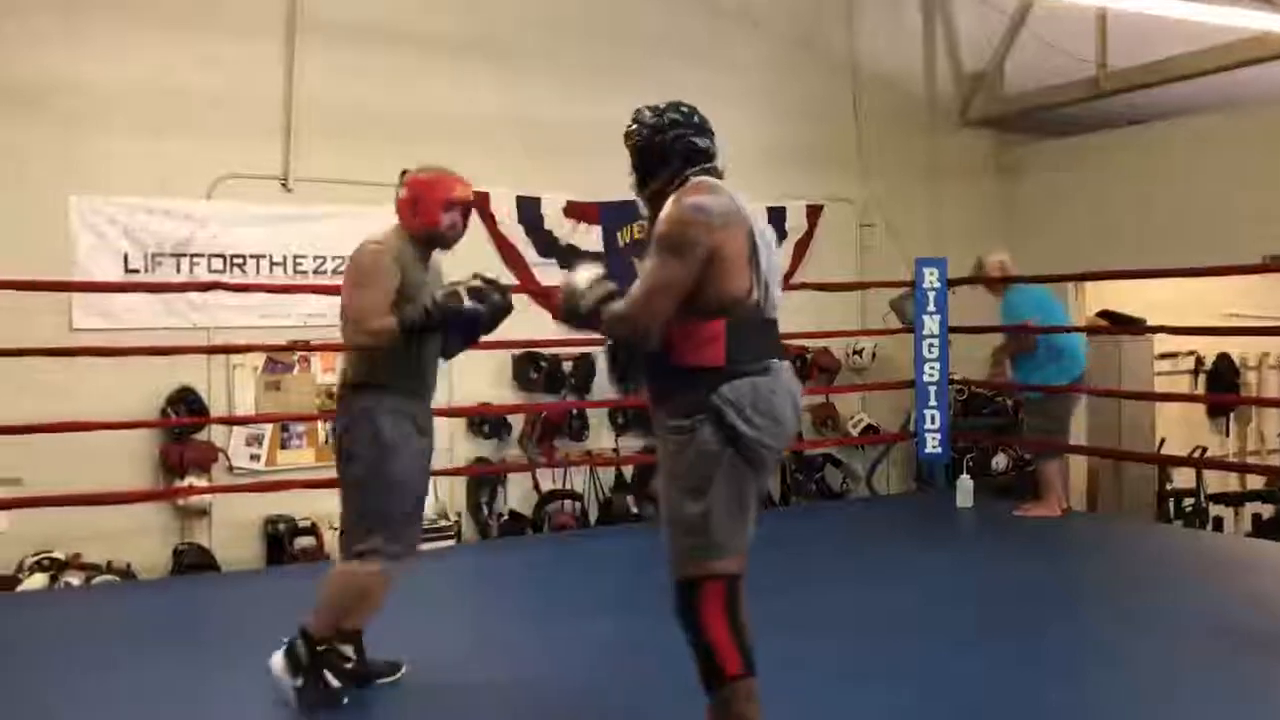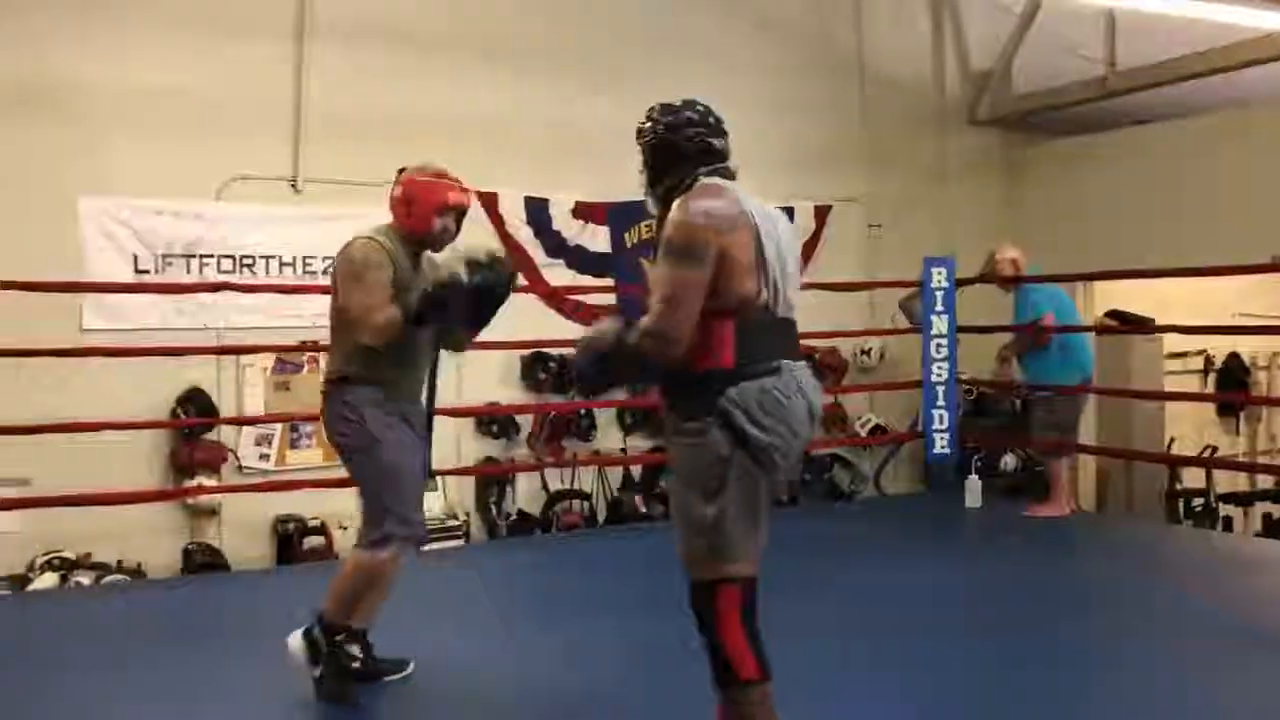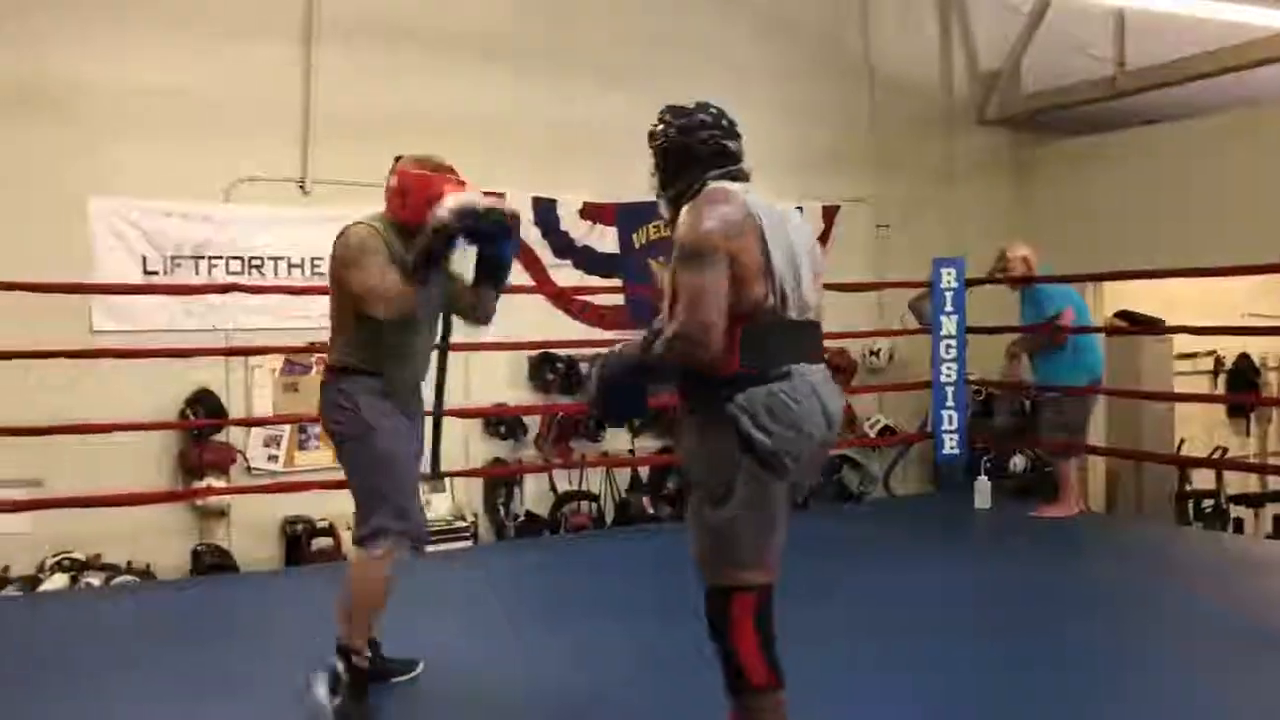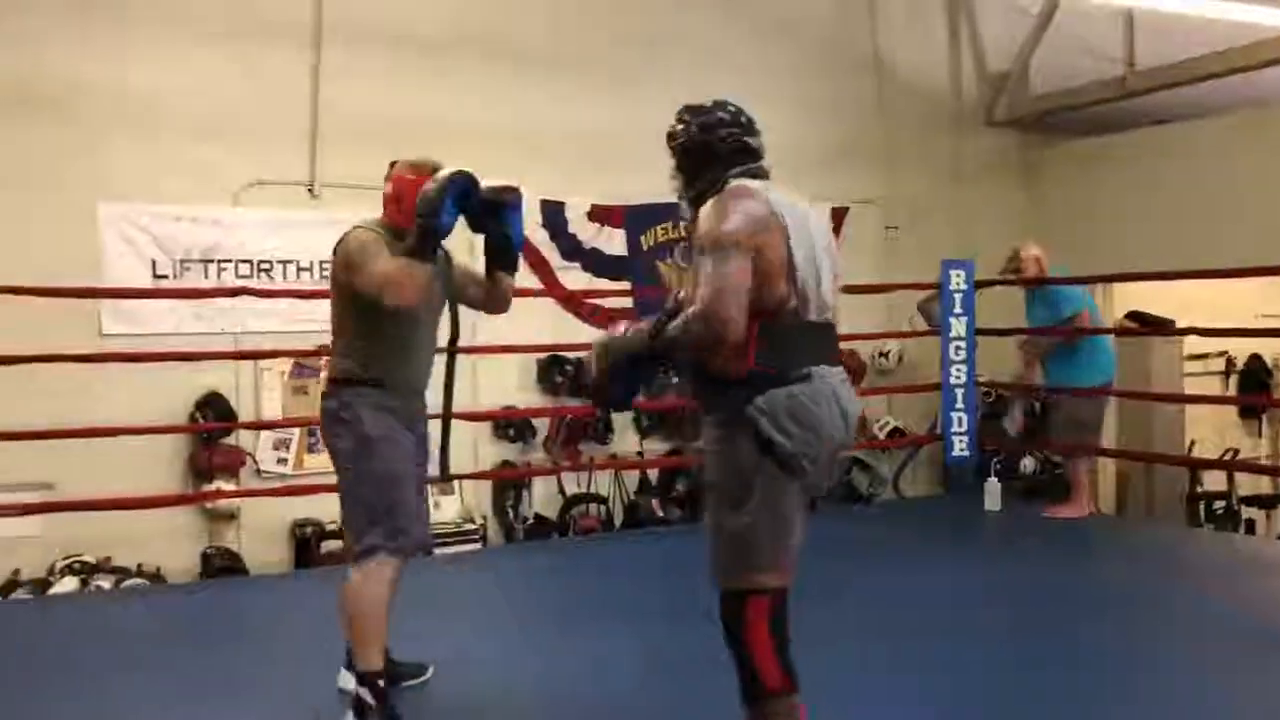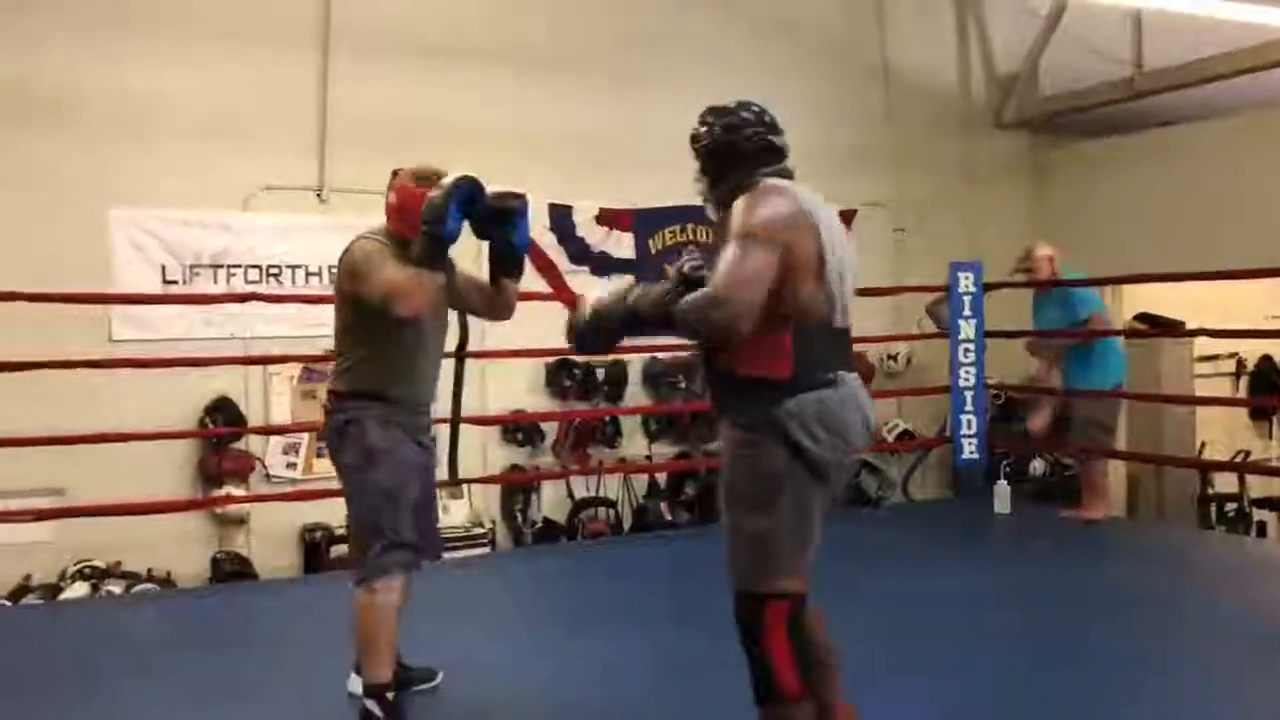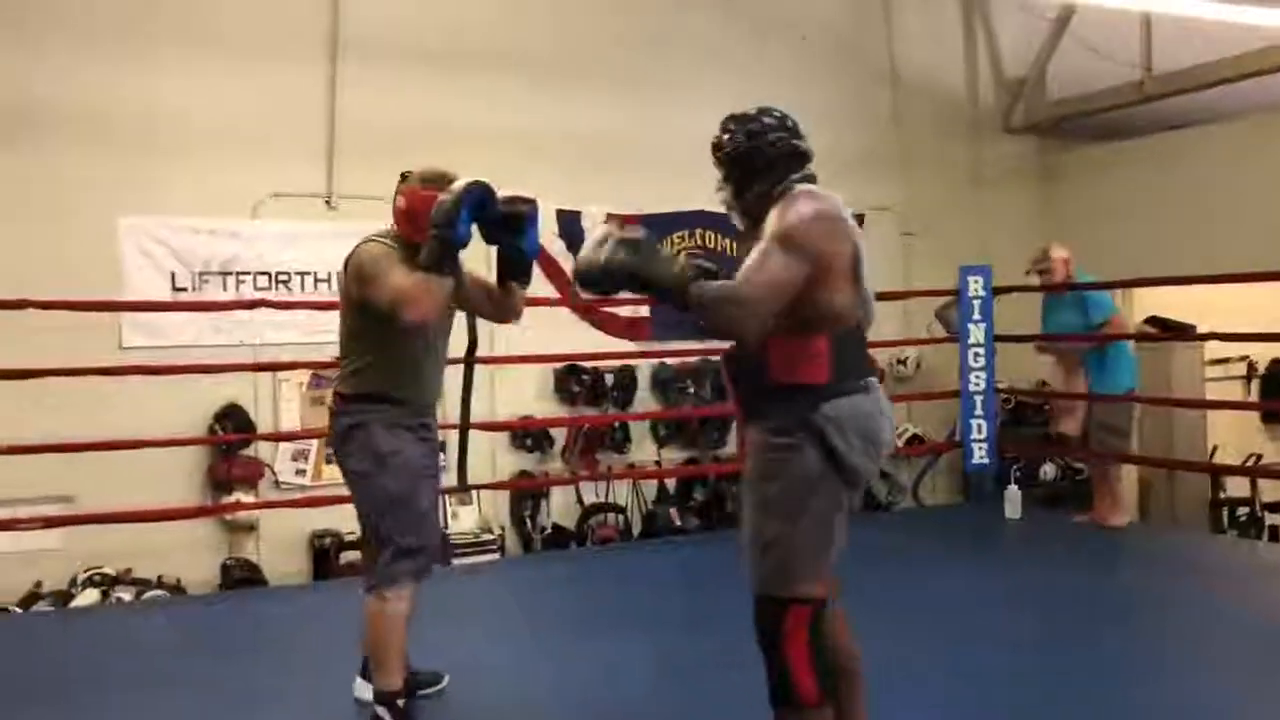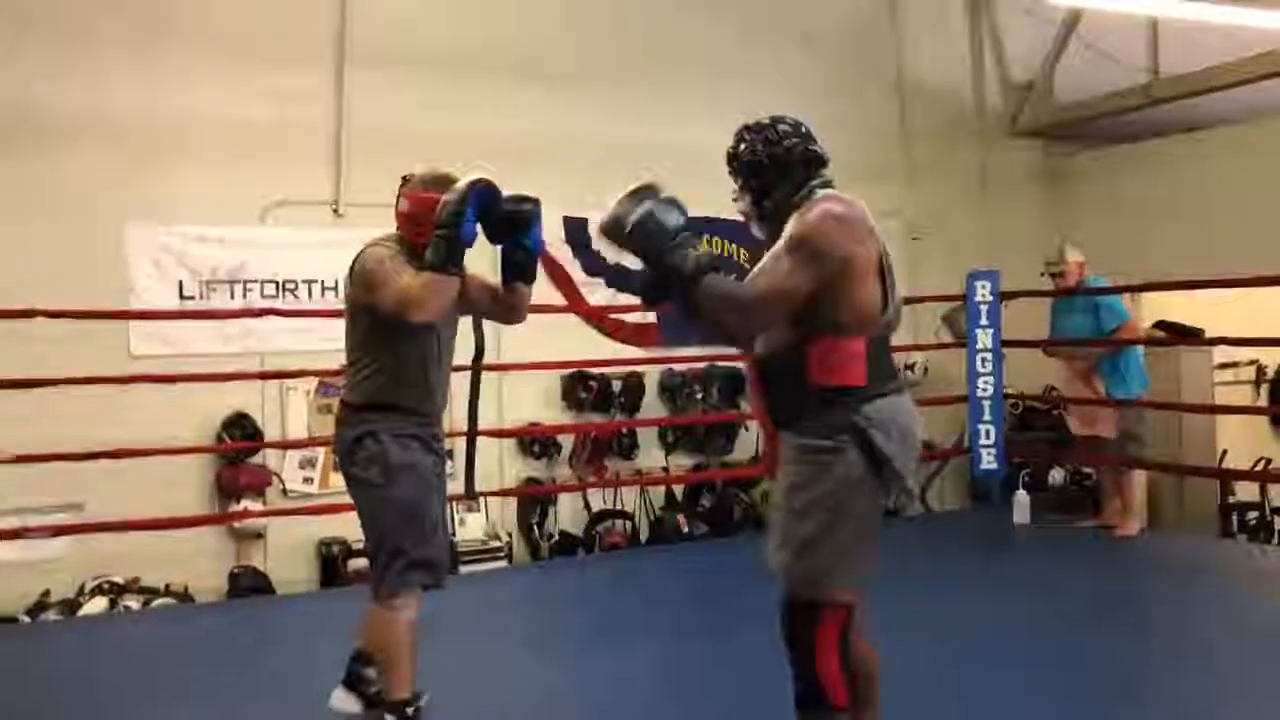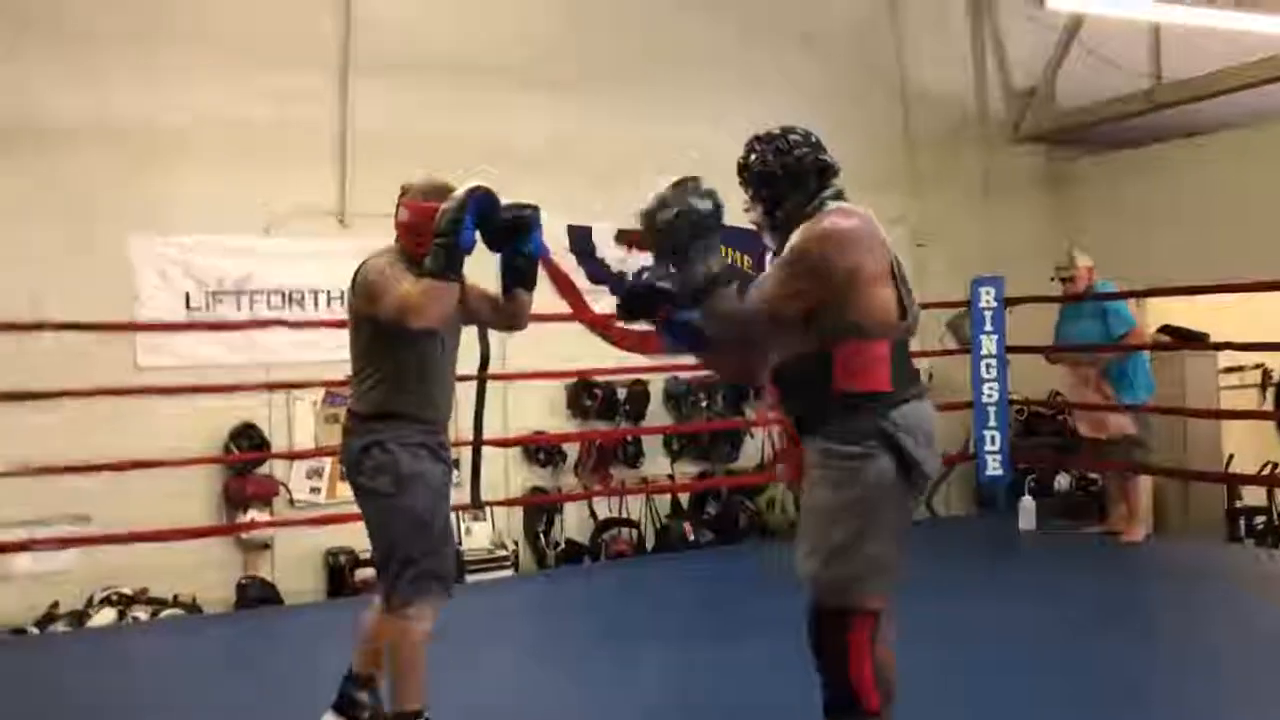
dt=0.1s
person 1, frame 1
left shoulder: (692, 205)
right shoulder: (729, 210)
left elbow: (641, 325)
left wrist: (591, 297)
right wrist: (618, 301)
left hip: (718, 411)
right hip: (750, 398)
left knee: (704, 594)
right knee: (718, 582)
person 1, frame 2
left shoulder: (699, 208)
right shoulder: (761, 213)
left elbow: (670, 336)
left wrist: (614, 346)
right wrist: (639, 335)
left hip: (735, 411)
right hip: (783, 397)
left knee: (721, 600)
right knee: (729, 586)
person 1, frame 3
left shoulder: (708, 212)
right shoulder: (780, 215)
left elbow: (701, 338)
left wrist: (636, 363)
right wrist: (668, 335)
left hip: (748, 415)
right hip: (801, 399)
left knee: (736, 605)
right knee: (746, 587)
person 1, frame 4
left shoulder: (734, 209)
right shoulder: (793, 210)
left elbow: (720, 326)
left wrist: (643, 340)
right wrist: (684, 320)
left hip: (770, 416)
right hip: (813, 402)
left knee: (751, 608)
right knee: (769, 589)
person 1, frame 5
left shoulder: (765, 205)
right shoulder: (804, 210)
left elbow: (730, 312)
left wrist: (639, 306)
right wrist: (694, 290)
left hip: (786, 418)
right hip: (825, 405)
left knee: (767, 608)
right knee: (786, 592)
person 1, frame 6
left shoulder: (805, 213)
right shoulder: (804, 219)
left elbow: (743, 308)
right elbow: (766, 320)
left wrist: (655, 273)
right wrist: (690, 280)
left hip: (811, 431)
right hip: (819, 425)
left knee: (784, 615)
right knee: (811, 600)
person 1, frame 7
left shoulder: (825, 217)
right shoulder: (820, 224)
left elbow: (749, 308)
right elbow: (770, 329)
left wrist: (674, 255)
right wrist: (695, 282)
left hip: (843, 434)
right hip: (841, 430)
left knee: (813, 618)
right knee: (835, 605)
person 1, frame 8
left shoulder: (830, 232)
right shoulder: (825, 237)
left elbow: (743, 333)
right elbow: (760, 356)
left wrist: (694, 260)
right wrist: (678, 314)
left hip: (868, 442)
right hip: (854, 440)
left knee: (839, 627)
right knee: (855, 617)
person 2, frame 1
left shoulder: (428, 264)
right shoulder: (379, 255)
left elbow: (433, 345)
right elbow: (360, 330)
left wrist: (463, 321)
right wrist: (426, 318)
left hip: (408, 411)
right hip: (377, 411)
left knee: (384, 541)
right knee: (379, 545)
left ankle: (343, 653)
right ankle: (304, 652)
person 2, frame 2
left shoulder: (428, 265)
right shoulder: (365, 253)
left elbow: (454, 337)
right elbow: (369, 331)
left wrist: (476, 298)
right wrist: (431, 300)
left hip: (405, 408)
right hip: (363, 404)
left knee: (391, 534)
right knee: (392, 532)
left ankle: (350, 649)
right ankle: (321, 636)
person 2, frame 3
left shoulder: (429, 251)
right shoulder: (363, 239)
left elbow: (478, 312)
right elbow: (385, 303)
left wrist: (495, 257)
right wrist: (433, 248)
left hip: (404, 398)
right hip: (361, 394)
left knee: (394, 529)
right knee: (389, 527)
left ankle: (361, 651)
right ankle: (345, 666)
person 2, frame 4
left shoulder: (431, 257)
right shoulder: (362, 243)
left elbow: (495, 299)
right elbow: (399, 293)
left wrist: (502, 239)
right wrist: (431, 228)
left hip: (406, 409)
right hip: (362, 407)
left knee: (395, 542)
right knee: (379, 543)
left ankle: (368, 659)
person 2, frame 5
left shoulder: (437, 266)
right shoulder: (367, 253)
left elbow: (499, 307)
right elbow: (407, 302)
left wrist: (507, 246)
right wrist: (437, 235)
left hip: (410, 421)
right hip: (367, 421)
left knee: (404, 551)
right knee: (385, 558)
left ankle: (377, 664)
person 2, frame 6
left shoulder: (438, 265)
right shoulder: (375, 257)
left elbow: (506, 310)
right elbow: (415, 308)
left wrist: (516, 249)
right wrist: (446, 240)
left hip: (412, 425)
right hip: (371, 425)
left knee: (405, 558)
right knee: (397, 564)
left ankle: (384, 669)
person 2, frame 7
left shoulder: (443, 268)
right shoulder: (379, 260)
left elbow: (511, 310)
right elbow: (422, 308)
left wrist: (520, 249)
right wrist: (451, 240)
left hip: (420, 432)
right hip: (379, 434)
left knee: (410, 567)
right knee: (404, 574)
person 2, frame 8
left shoulder: (445, 280)
right shoulder: (381, 271)
left elbow: (512, 318)
right elbow: (423, 315)
left wrist: (520, 257)
right wrist: (450, 248)
left hip: (422, 445)
right hip: (387, 445)
left knee: (408, 586)
right knee: (422, 589)
person 3, frame 1
left shoulder: (1015, 295)
right shoulder: (1027, 289)
left elbow: (1030, 337)
left wrist: (1001, 353)
right wrist: (1004, 355)
left hip: (1053, 374)
right hip: (1066, 368)
left knee: (1043, 439)
right knee: (1051, 438)
left ankle: (1050, 503)
right ankle: (1058, 497)
person 3, frame 2
left shoulder: (1030, 290)
right shoulder: (1028, 290)
left elbow: (1046, 331)
right elbow: (1031, 335)
left wrist: (1012, 347)
right wrist: (1010, 351)
left hip: (1063, 373)
right hip: (1052, 373)
left knee: (1050, 439)
right knee: (1052, 438)
left ankle: (1059, 502)
right ankle: (1064, 498)
person 3, frame 3
left shoulder: (1044, 288)
right shoulder: (1032, 291)
left elbow: (1064, 327)
right elbow: (1040, 332)
left wrist: (1023, 344)
right wrist: (1019, 348)
left hip: (1073, 374)
right hip: (1061, 374)
left knee: (1059, 439)
right knee: (1061, 439)
left ankle: (1067, 502)
right ankle: (1073, 499)
person 3, frame 4
left shoulder: (1060, 288)
right shoulder: (1035, 293)
left elbow: (1085, 323)
right elbow: (1041, 337)
left wrist: (1044, 344)
right wrist: (1030, 348)
left hip: (1086, 373)
right hip: (1063, 376)
left knee: (1073, 437)
right knee: (1066, 438)
left ankle: (1080, 502)
right ankle: (1080, 499)
person 3, frame 5
left shoulder: (1074, 289)
right shoulder: (1042, 295)
left elbow: (1101, 326)
right elbow: (1045, 339)
left wrist: (1059, 346)
right wrist: (1038, 346)
left hip: (1098, 375)
right hip: (1074, 377)
left knee: (1090, 439)
right knee: (1080, 439)
left ankle: (1100, 502)
right ankle: (1090, 501)
person 3, frame 6
left shoulder: (1088, 290)
right shoulder: (1051, 299)
left elbow: (1120, 327)
right elbow: (1047, 340)
left wrist: (1078, 348)
right wrist: (1051, 347)
left hip: (1110, 379)
right hip: (1079, 381)
left knee: (1107, 445)
right knee: (1090, 446)
left ankle: (1120, 508)
right ankle: (1101, 506)
person 3, frame 7
left shoulder: (1100, 294)
right shoulder: (1060, 303)
left elbow: (1132, 332)
right elbow: (1054, 344)
left wrist: (1091, 354)
right wrist: (1059, 351)
left hip: (1120, 384)
right hip: (1088, 386)
left knee: (1120, 451)
right knee: (1100, 450)
left ankle: (1131, 516)
right ankle: (1110, 512)
person 3, frame 8
left shoulder: (1109, 301)
right shoulder: (1067, 309)
left elbow: (1138, 338)
right elbow: (1061, 348)
left wrist: (1098, 362)
right wrist: (1056, 355)
left hip: (1126, 390)
right hip: (1093, 392)
left knee: (1126, 458)
right knee: (1105, 457)
left ankle: (1137, 521)
right ankle: (1116, 518)
